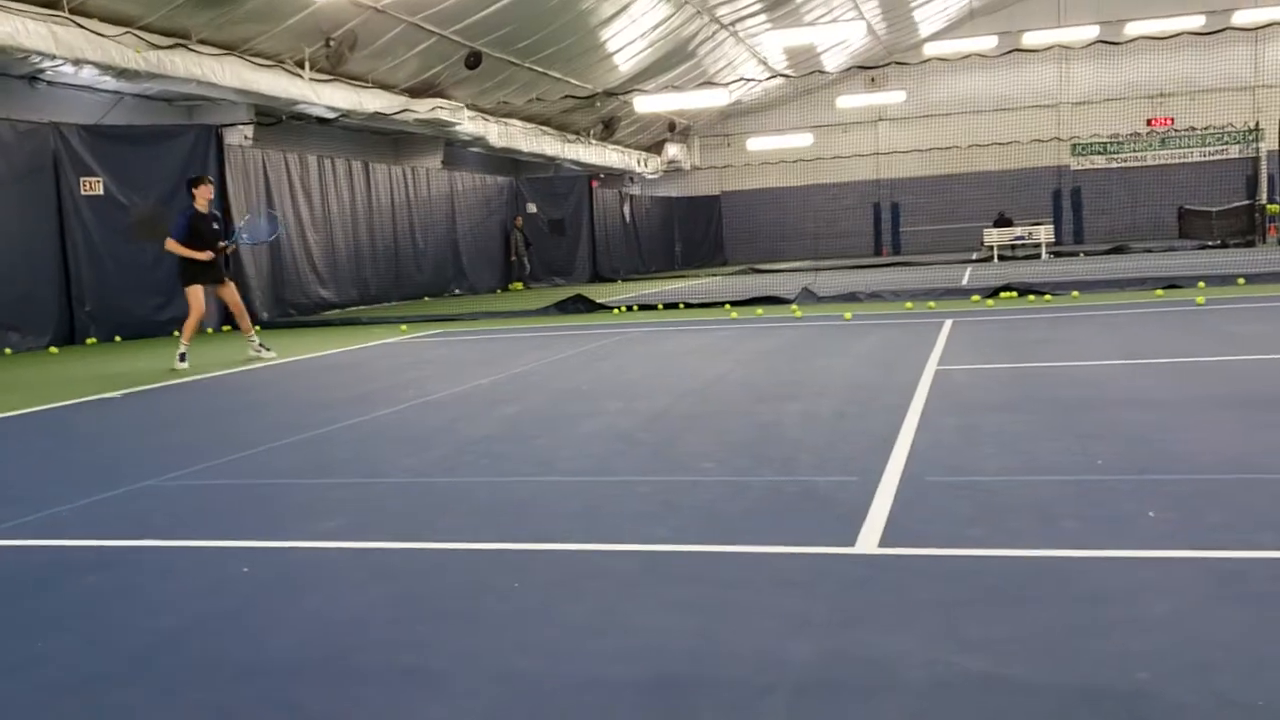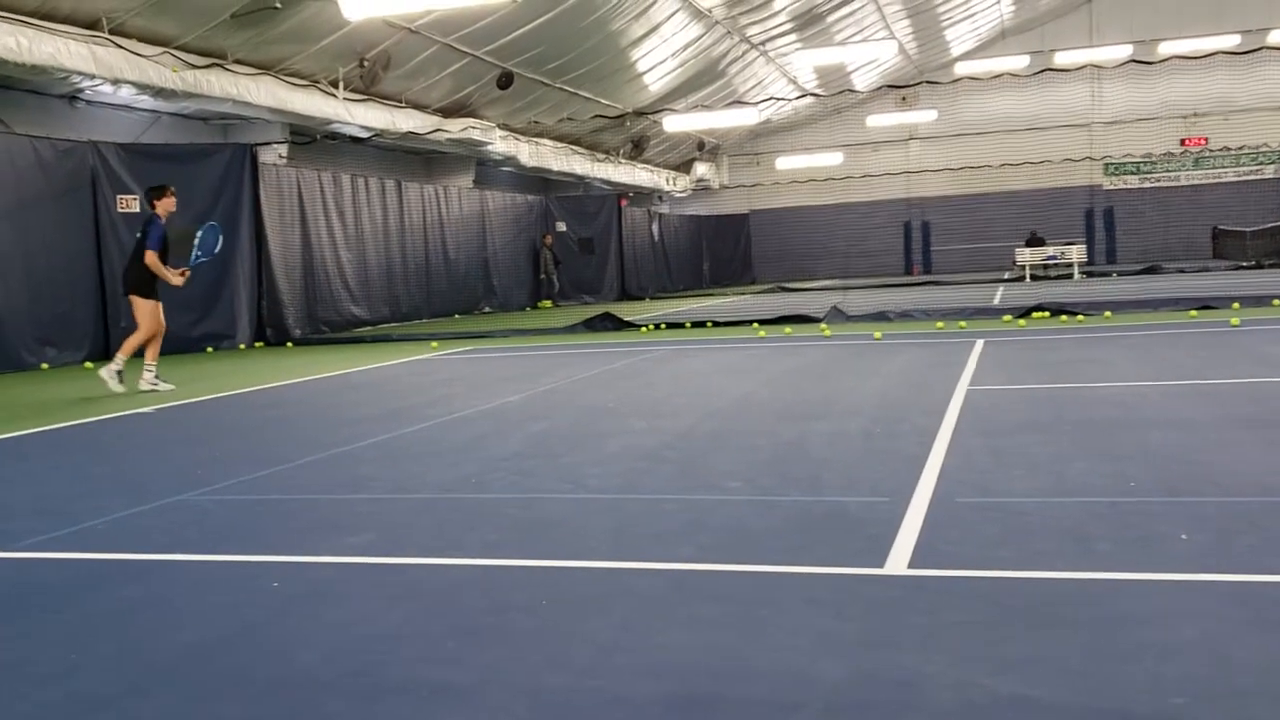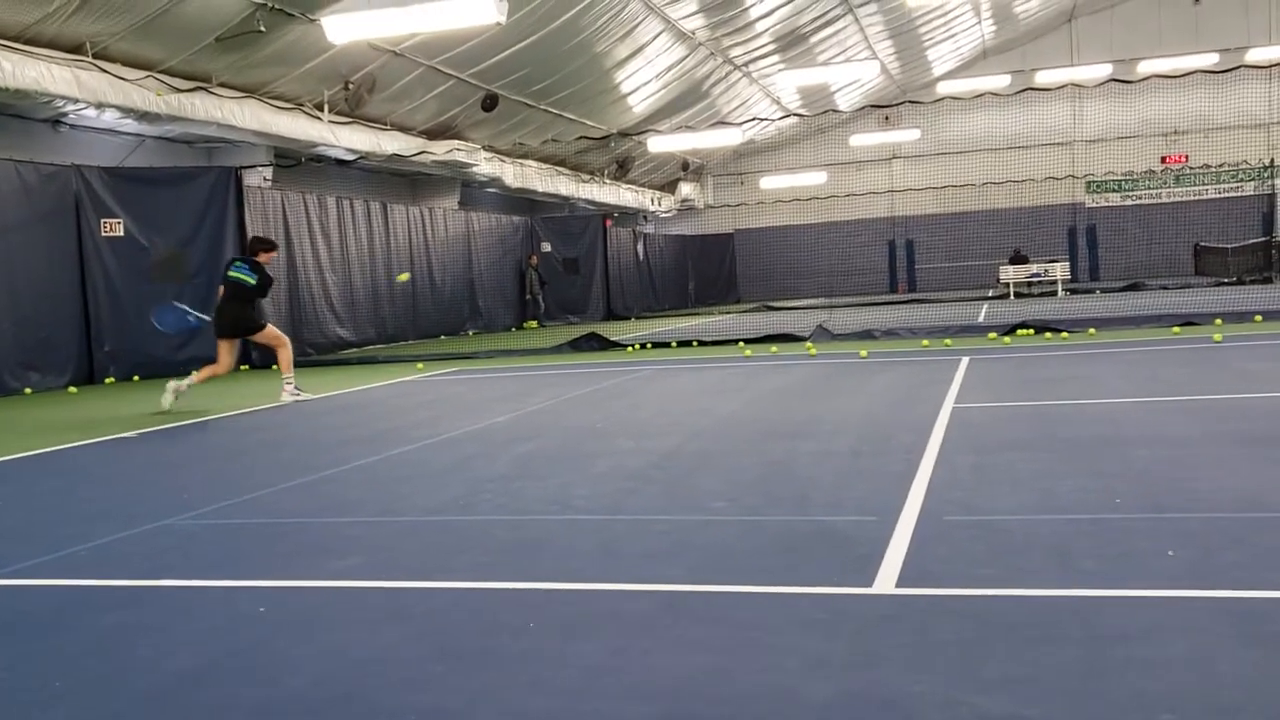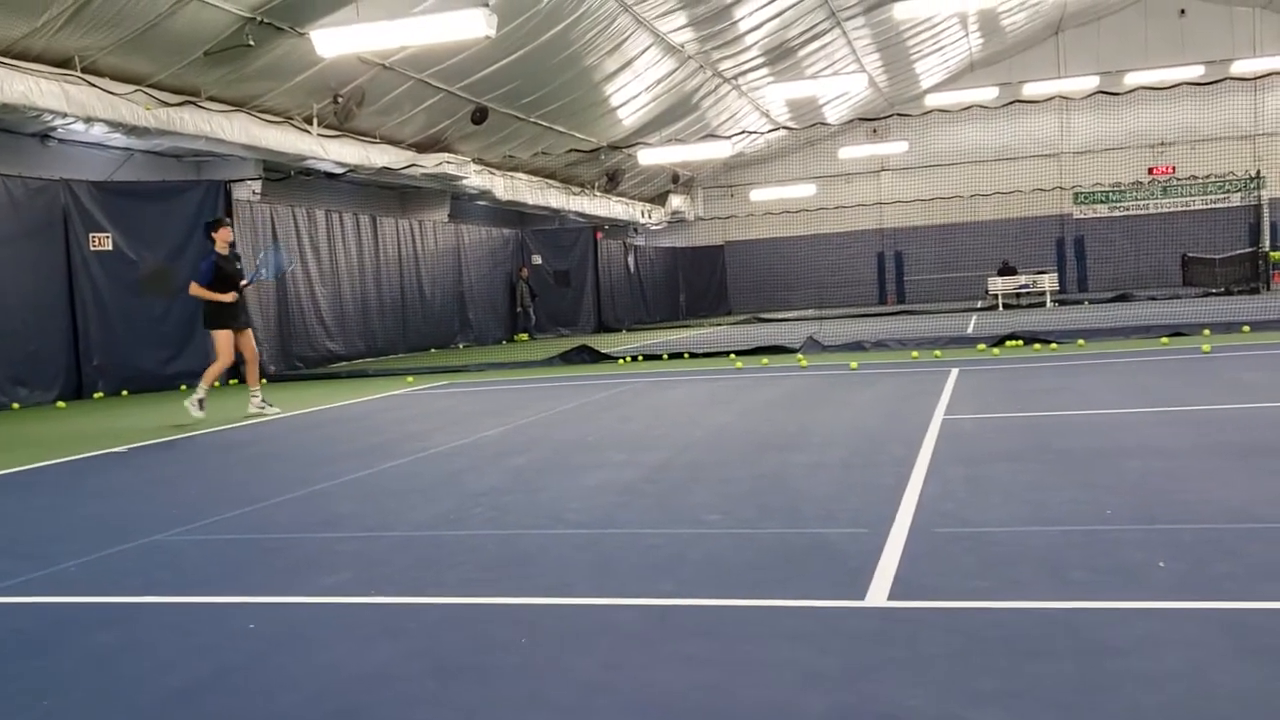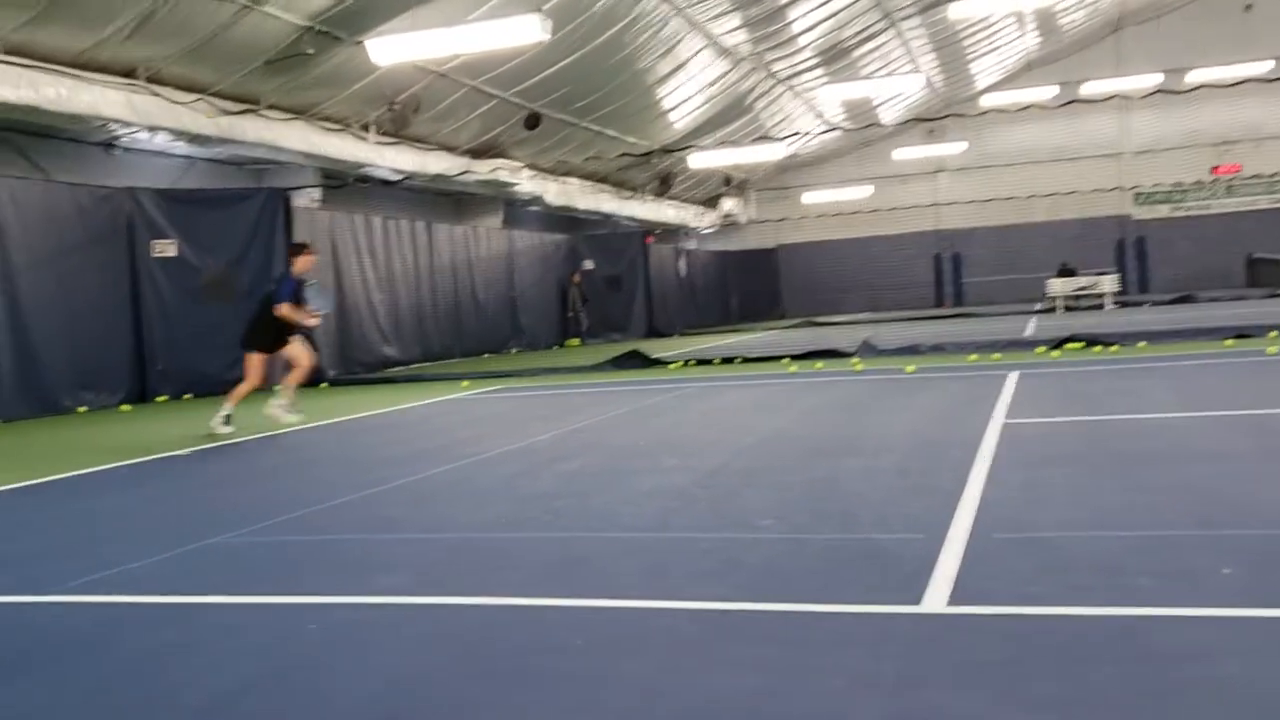
dt=1s
person 1, frame 1
left shoulder: (215, 216)
right shoulder: (187, 217)
right elbow: (169, 244)
left wrist: (223, 246)
right wrist: (198, 255)
left hip: (215, 267)
right hip: (193, 270)
left knee: (238, 306)
right knee: (198, 311)
left ankle: (254, 345)
right ankle: (182, 352)
person 1, frame 2
left shoulder: (158, 225)
right shoulder: (156, 225)
right elbow: (150, 259)
left wrist: (174, 272)
right wrist: (170, 279)
left hip: (146, 282)
right hip: (139, 280)
left knee: (159, 328)
right knee: (148, 329)
left ankle: (148, 377)
right ankle: (113, 368)
person 1, frame 3
left shoulder: (233, 263)
right shoulder: (265, 277)
left elbow: (223, 292)
left hip: (224, 317)
right hip: (244, 318)
left knee: (223, 366)
right knee: (283, 343)
left ankle: (181, 385)
right ankle: (289, 389)
person 1, frame 4
left shoulder: (235, 257)
right shoulder: (211, 261)
right elbow: (193, 289)
left wrist: (243, 284)
right wrist: (223, 297)
left hip: (237, 311)
right hip: (219, 314)
left knee: (252, 356)
right knee: (226, 359)
left ankle: (256, 401)
right ankle: (196, 398)
person 1, frame 5
left shoulder: (297, 281)
right shoulder: (288, 281)
right elbow: (283, 310)
left wrist: (306, 315)
right wrist: (306, 321)
left hip: (282, 332)
right hip: (261, 331)
left knee: (307, 361)
right knee: (254, 381)
left ankle: (280, 403)
right ankle: (223, 415)
